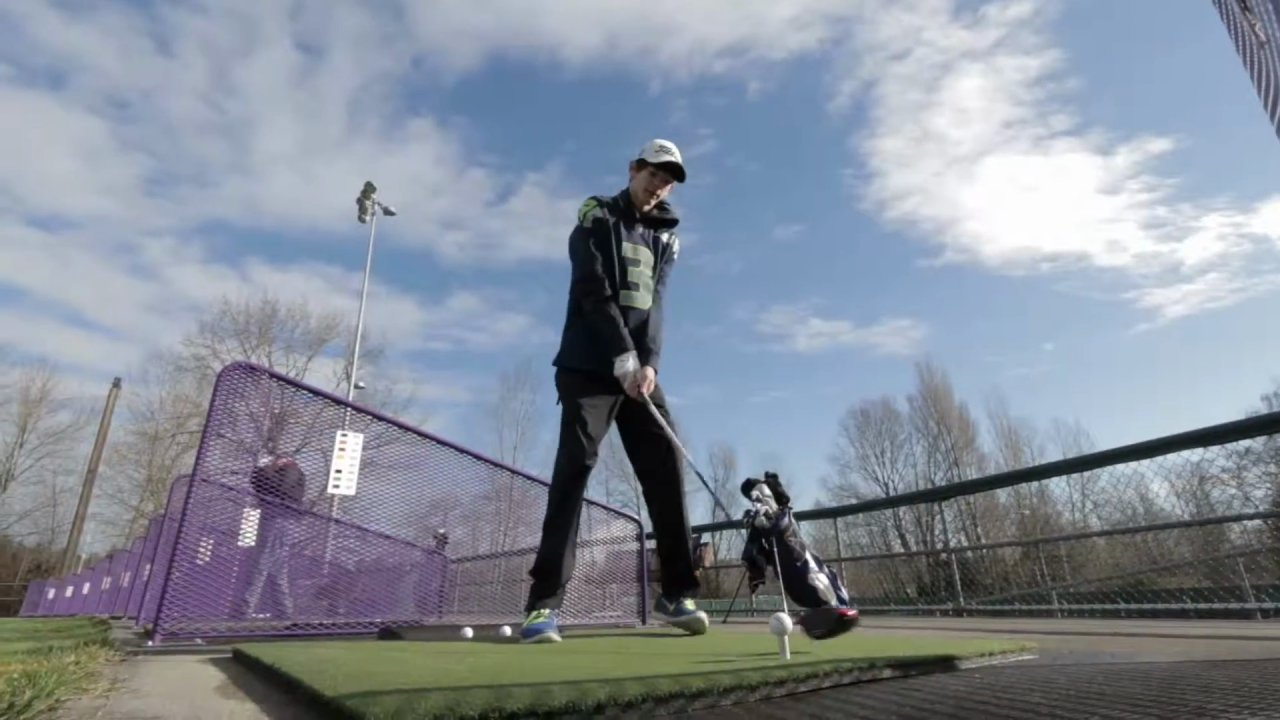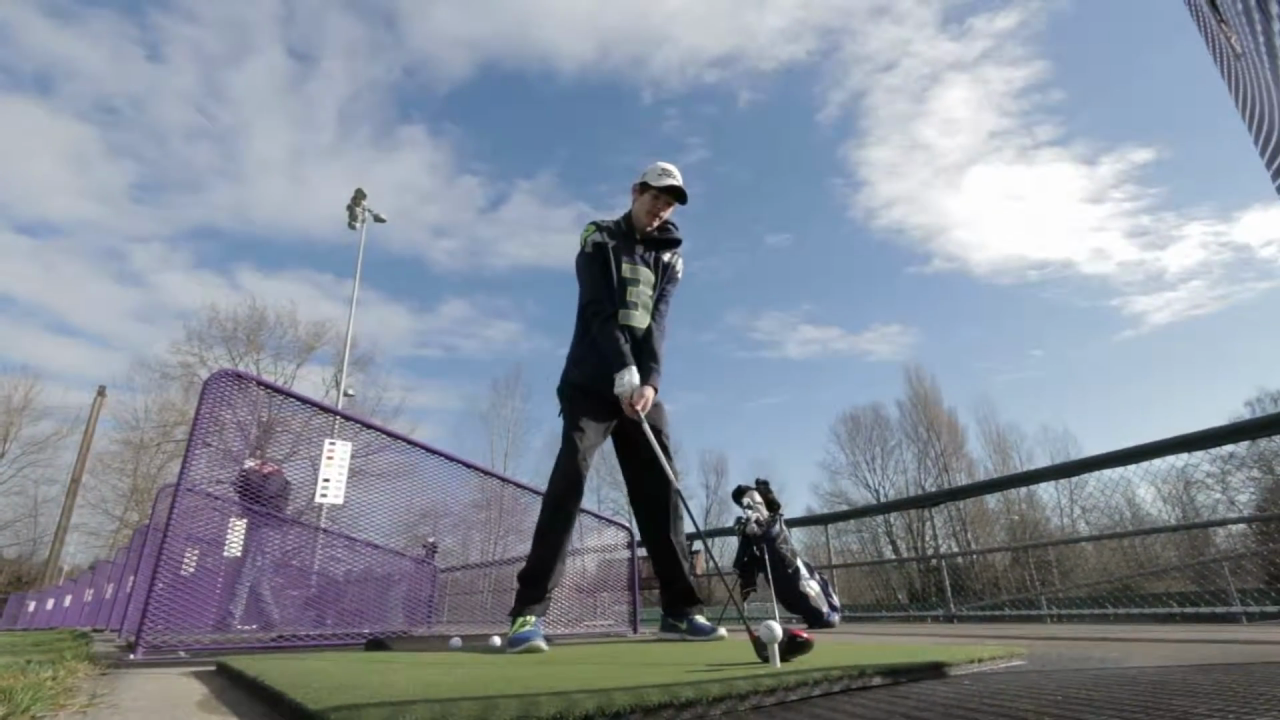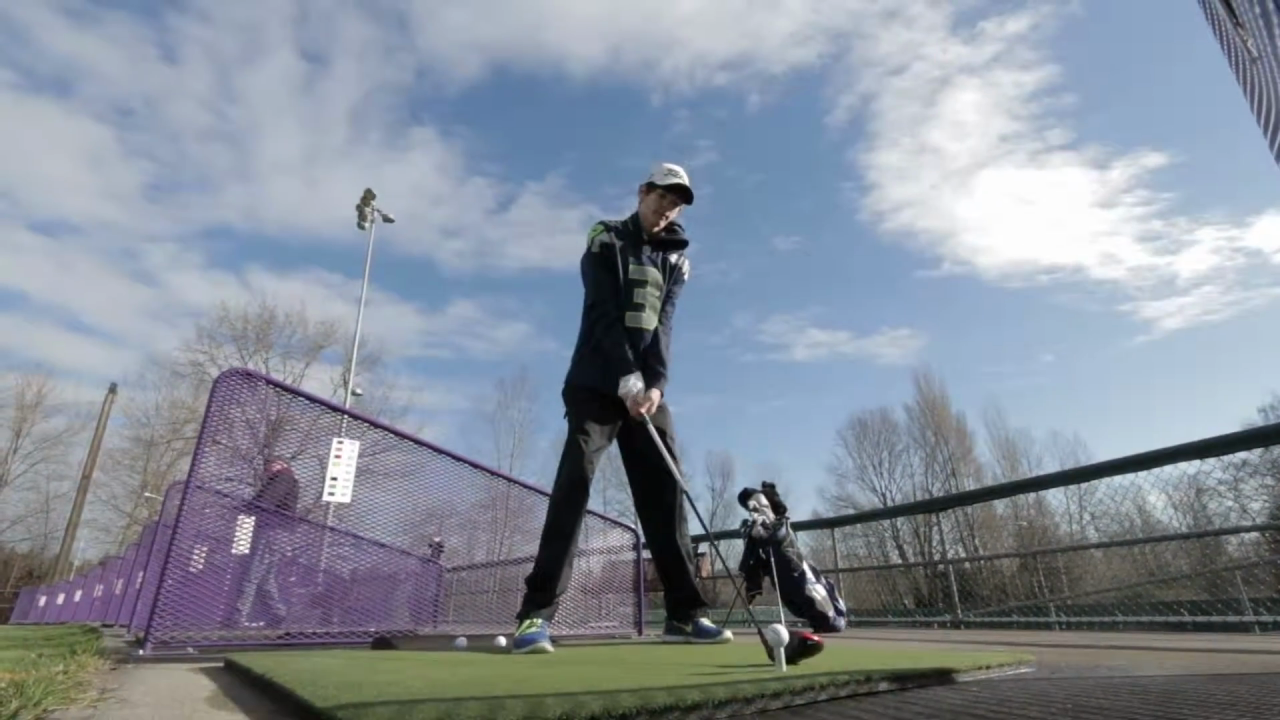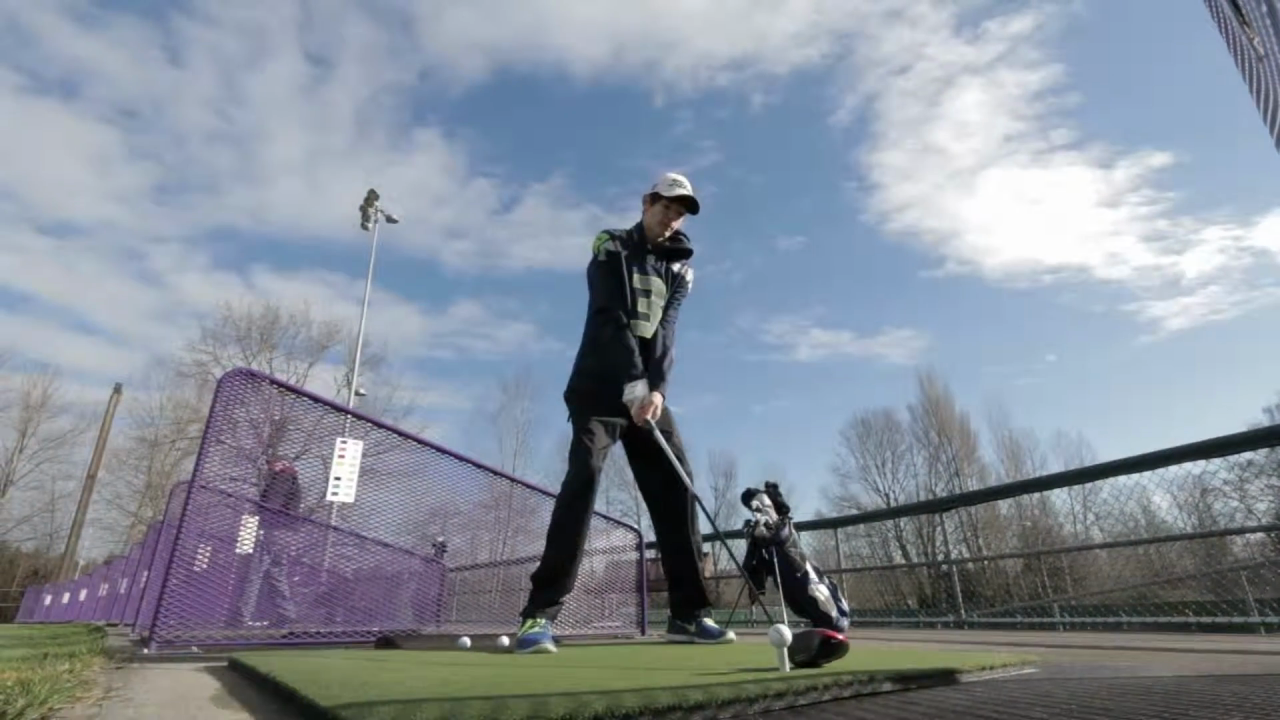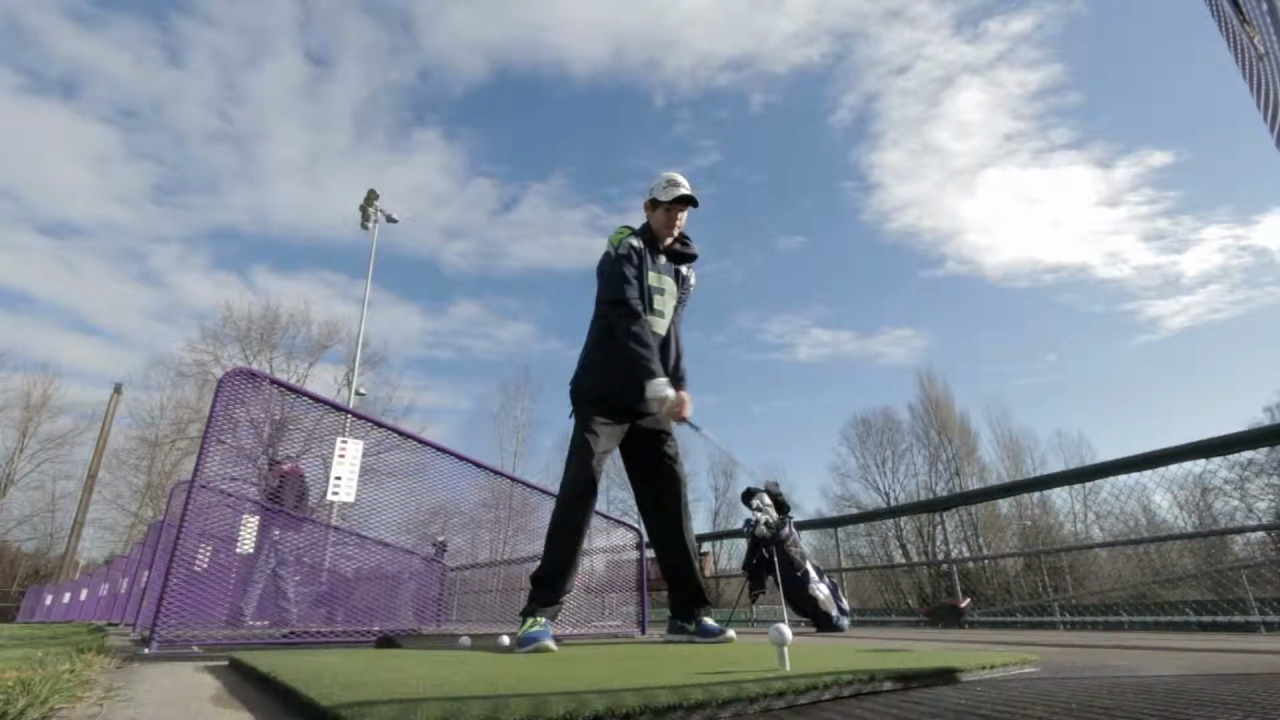
dt=1s
person 1, frame 1
left shoulder: (664, 237)
right shoulder: (596, 215)
left elbow: (654, 302)
right elbow: (594, 290)
left wrist: (650, 364)
right wrist: (623, 357)
left hip: (640, 369)
right hip: (588, 365)
left knee: (665, 466)
right knee: (576, 464)
left ankle: (677, 591)
right ankle: (544, 603)
person 1, frame 2
left shoulder: (669, 257)
right shoulder: (599, 239)
left elbow: (657, 322)
right elbow: (600, 313)
left wrist: (649, 382)
right wrist: (624, 376)
left hip: (641, 388)
right hip: (591, 384)
left knee: (661, 490)
right knee: (570, 477)
left ankle: (679, 610)
right ankle: (529, 611)
person 1, frame 3
left shoulder: (676, 258)
right shoulder: (606, 239)
left elbow: (662, 324)
right elbow: (605, 315)
left wrist: (655, 385)
right wrist: (627, 380)
left hip: (647, 389)
right hip: (597, 385)
left knee: (665, 490)
right knee: (575, 479)
left ankle: (683, 613)
right ankle: (536, 614)
person 1, frame 4
left shoulder: (679, 267)
right shoulder: (612, 248)
left elbow: (664, 331)
right elbow: (613, 321)
left wrist: (656, 389)
right wrist: (634, 386)
left hip: (649, 393)
right hip: (600, 389)
left knee: (676, 488)
right knee: (582, 481)
left ankle: (688, 613)
right ankle: (540, 614)
person 1, frame 5
left shoulder: (683, 269)
right shoulder: (625, 247)
left elbow: (671, 330)
right elbow: (629, 318)
left wrist: (679, 388)
right wrist: (659, 384)
left hip: (650, 398)
right hip: (604, 390)
left knee: (669, 493)
right knee: (582, 484)
left ankle: (687, 612)
right ankle: (540, 612)
